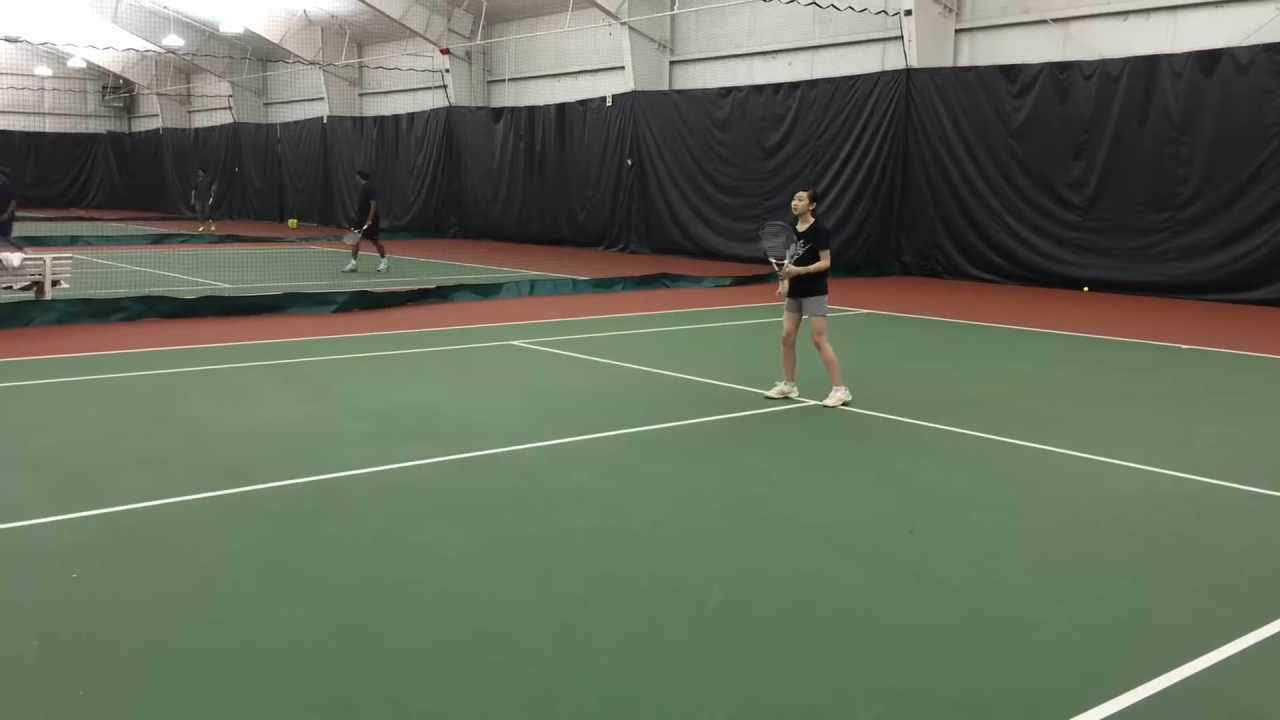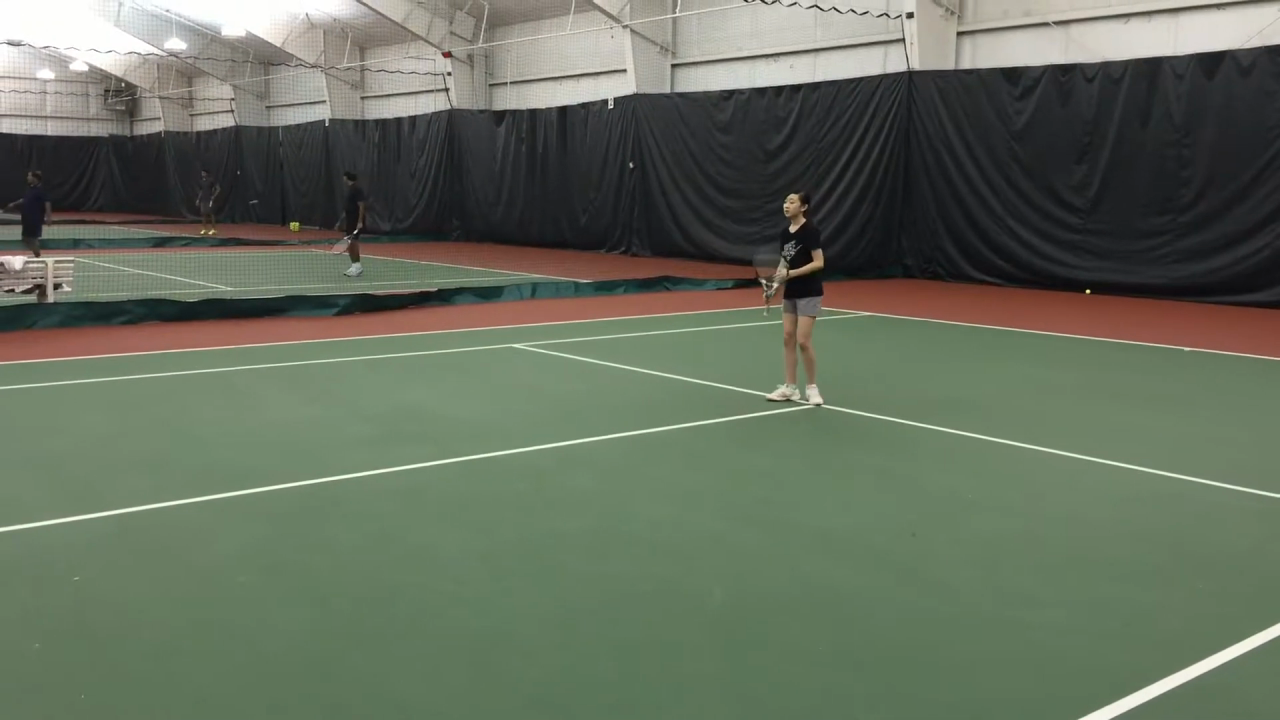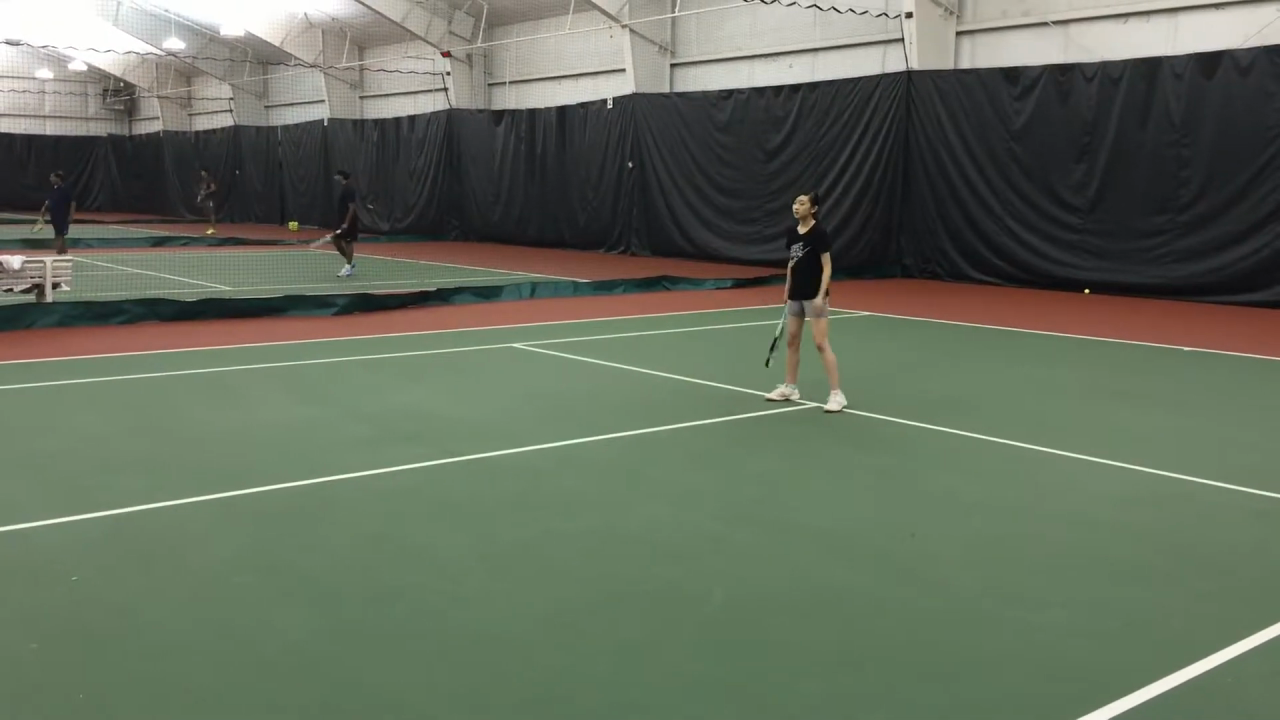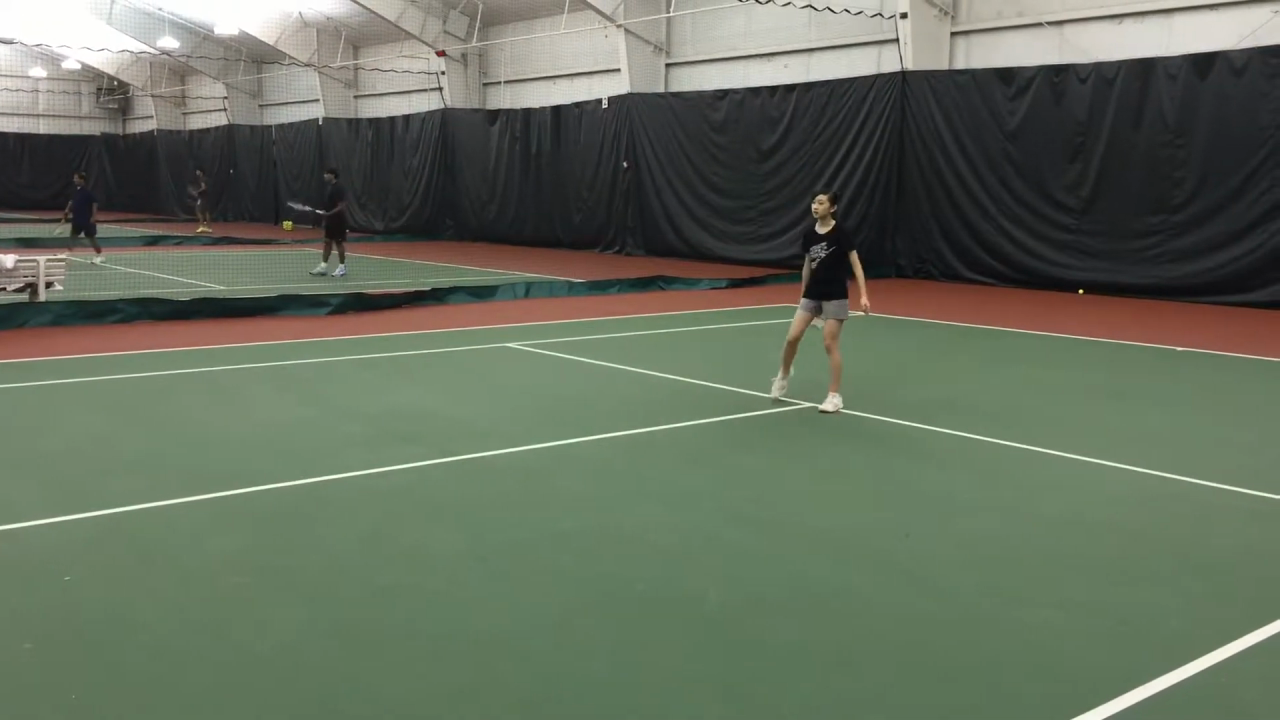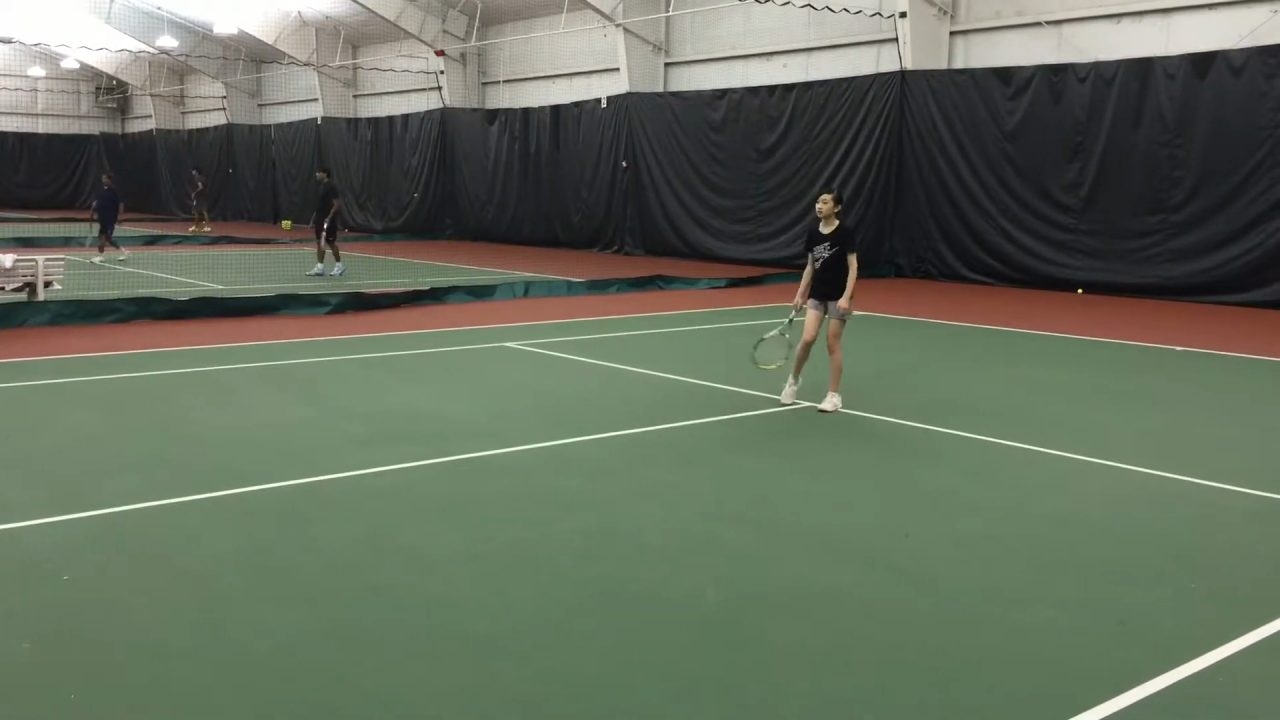
dt=0.4s
person 1, frame 1
left shoulder: (818, 230)
right shoulder: (792, 231)
left elbow: (826, 263)
left wrist: (799, 271)
right wrist: (784, 283)
left hip: (815, 292)
right hip: (795, 293)
left knee: (819, 340)
right knee: (787, 337)
left ankle: (840, 389)
right ankle: (789, 385)
person 1, frame 2
left shoulder: (810, 230)
right shoulder: (785, 233)
left elbow: (819, 263)
left wrist: (792, 273)
right wrist: (775, 283)
left hip: (809, 293)
right hip: (790, 293)
left knee: (803, 342)
right knee: (788, 339)
left ankle: (812, 387)
right ankle: (790, 387)
person 1, frame 3
left shoulder: (819, 233)
right shoulder: (792, 233)
left elbow: (827, 267)
left wrist: (821, 295)
right wrist: (787, 290)
left hip: (814, 295)
right hip: (797, 295)
left knee: (821, 343)
right knee: (792, 340)
left ankle: (836, 394)
right ankle: (790, 387)
person 1, frame 4
left shoulder: (841, 232)
right shoulder: (809, 234)
left elbow: (855, 264)
left wrist: (863, 295)
right wrist: (803, 290)
left hip: (835, 296)
right hip: (812, 294)
left knee: (830, 344)
right knee: (792, 337)
left ankle: (834, 395)
right ankle: (784, 374)
person 1, frame 5
left shoulder: (845, 232)
right shoulder: (813, 233)
left elbow: (853, 267)
left wrist: (846, 297)
right wrist: (800, 293)
left hip: (837, 296)
right hip: (816, 294)
left knee: (833, 344)
right knee: (808, 339)
left ankle: (834, 395)
right ankle: (794, 378)
